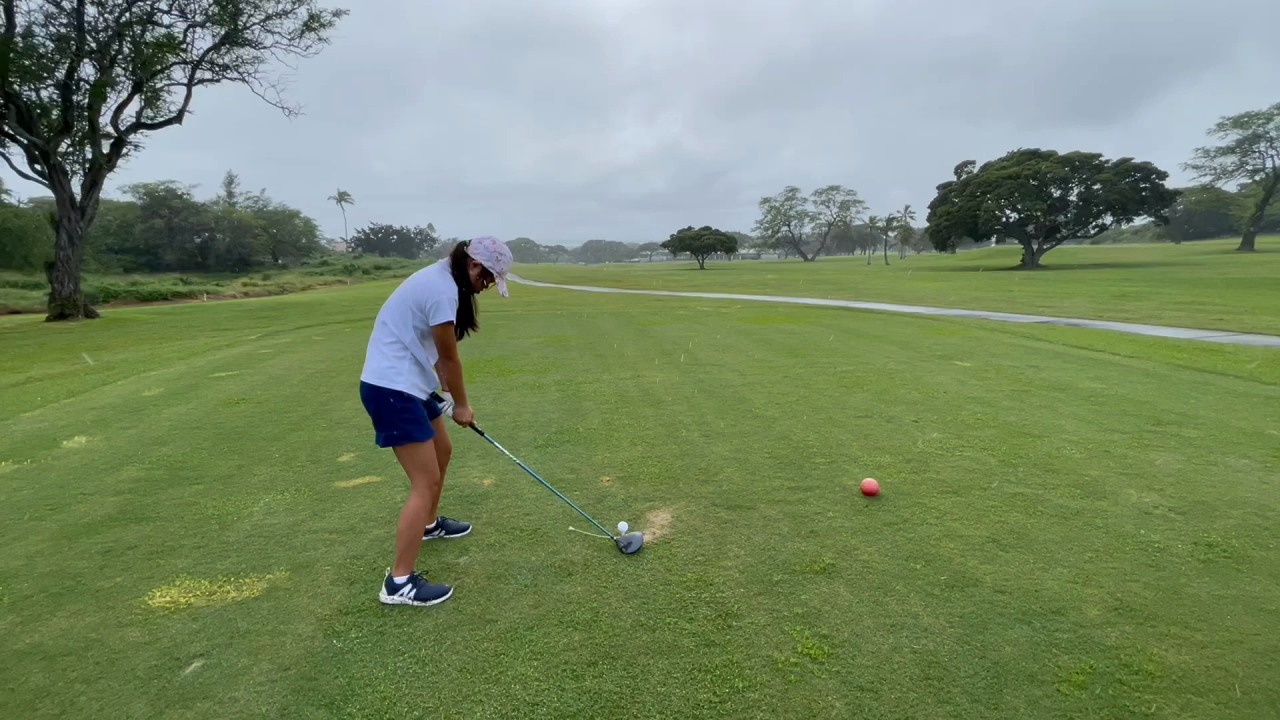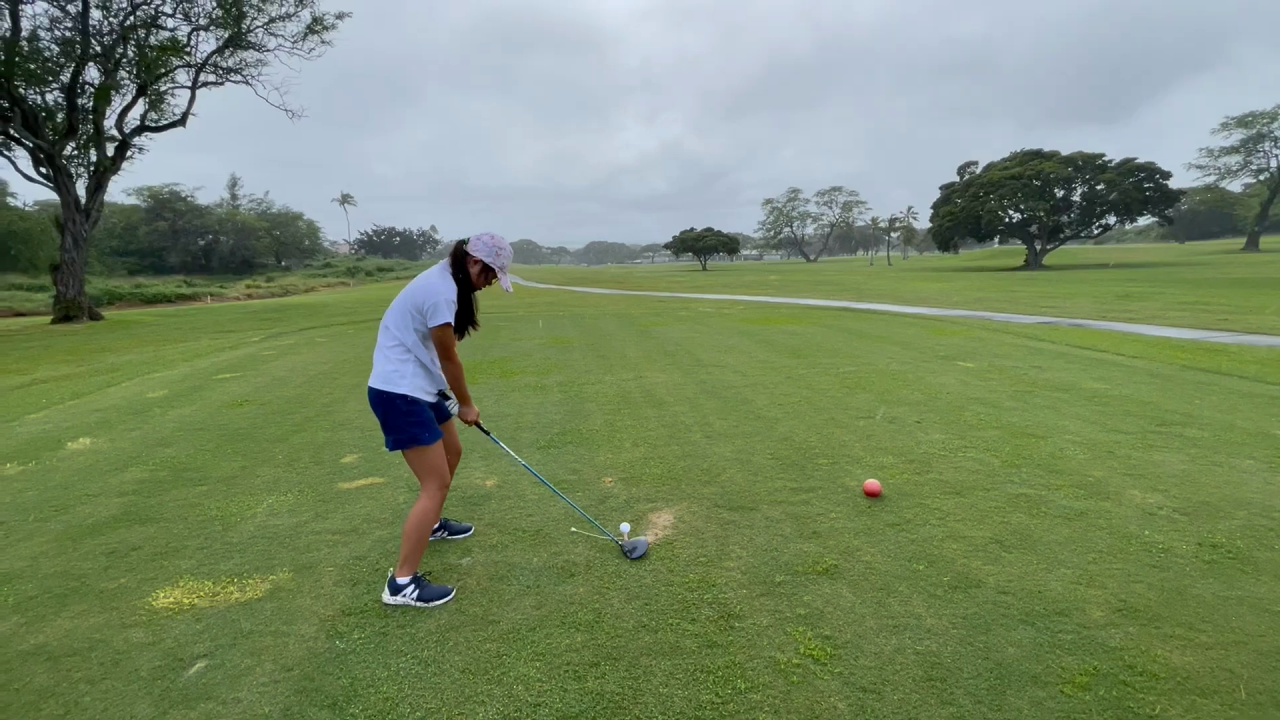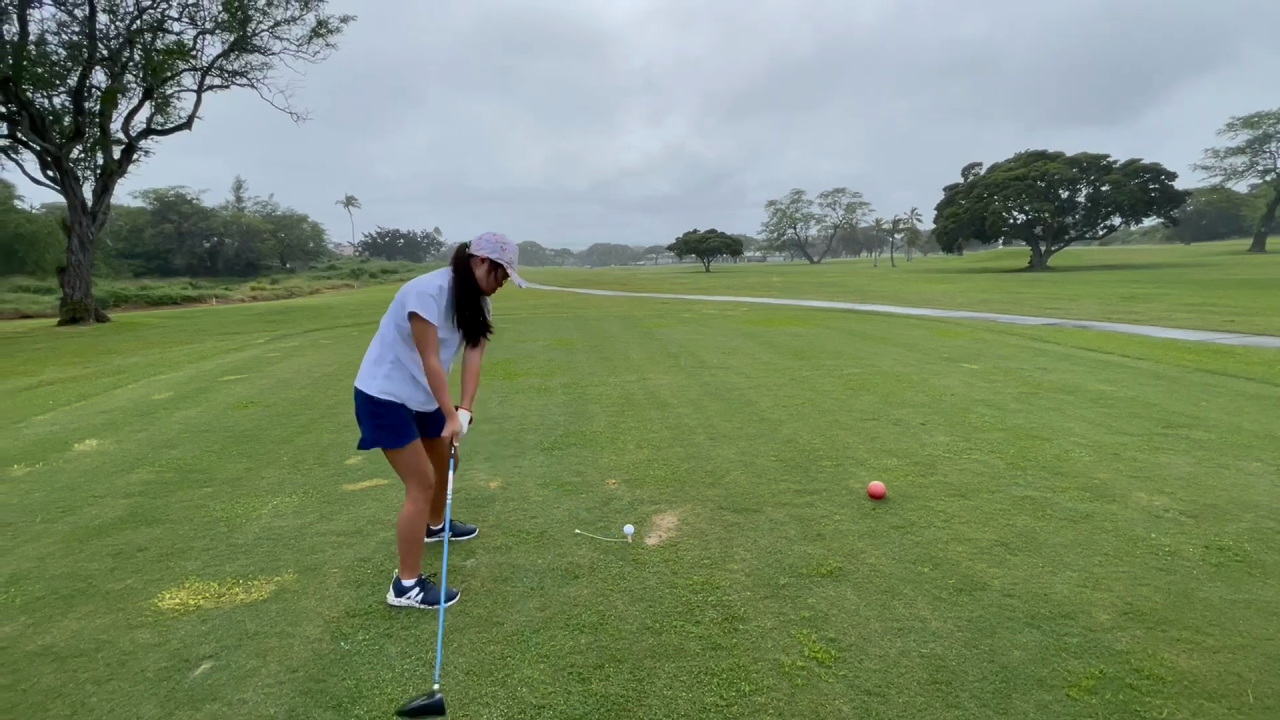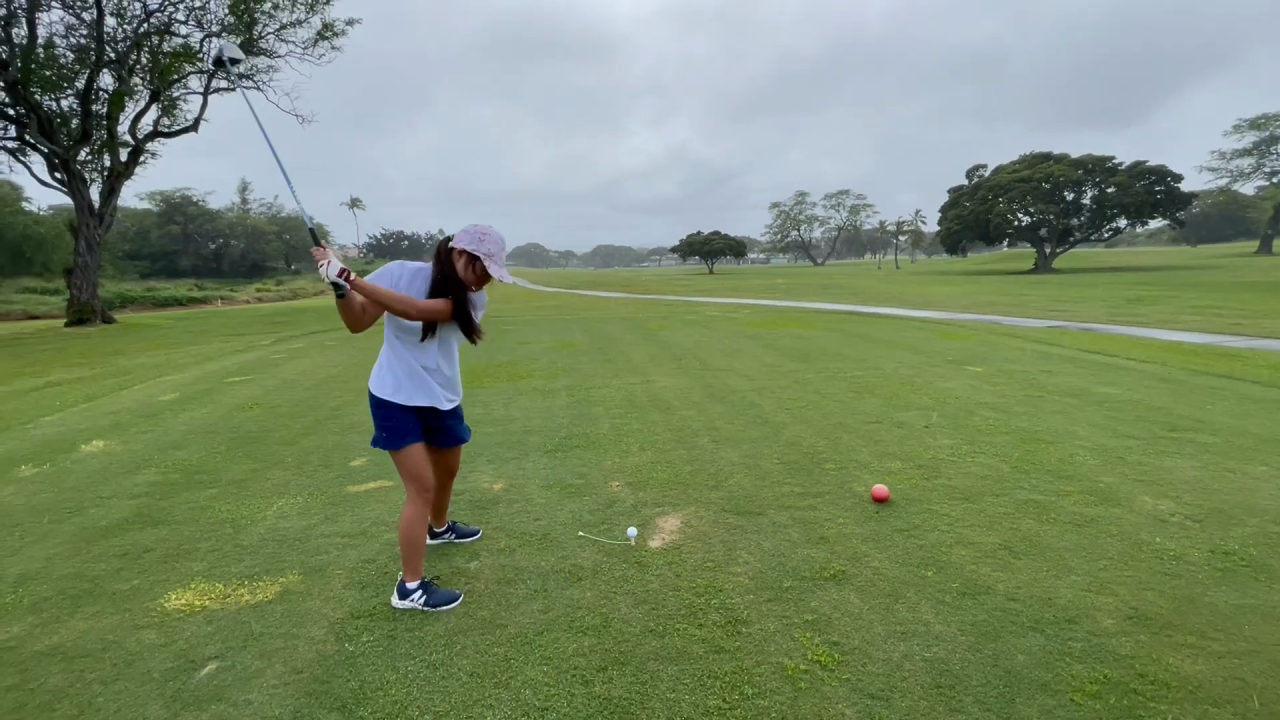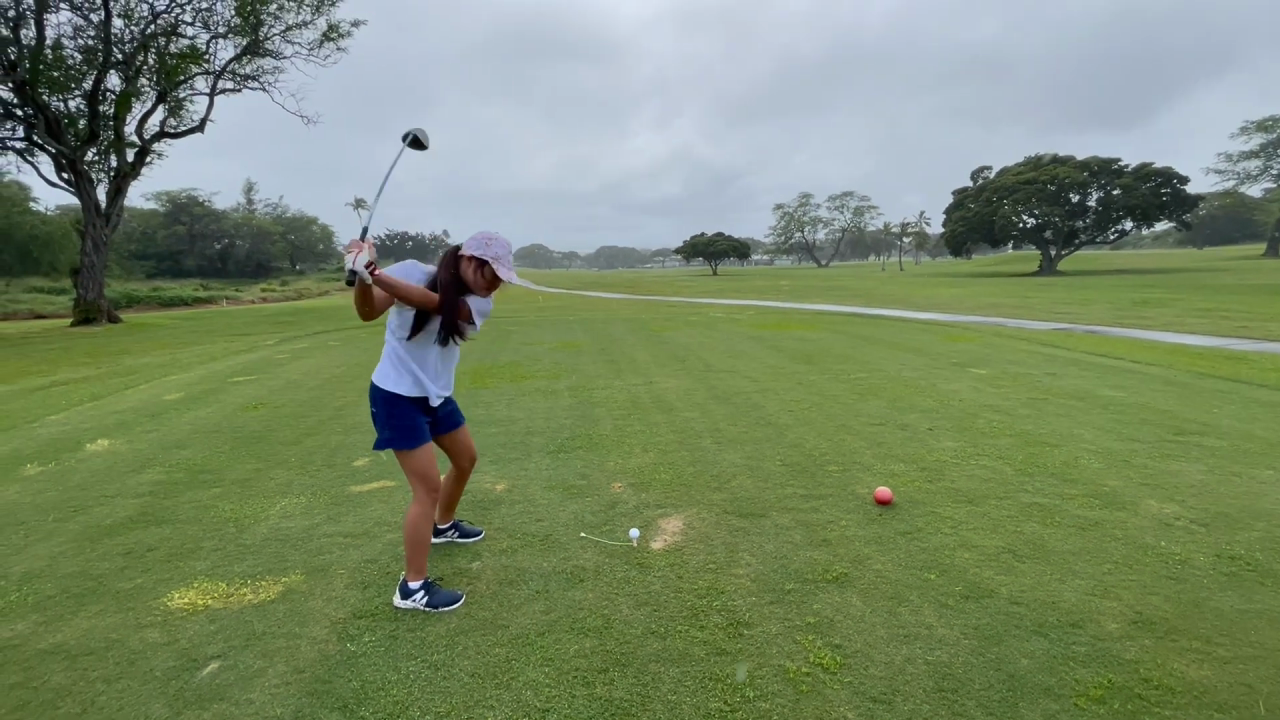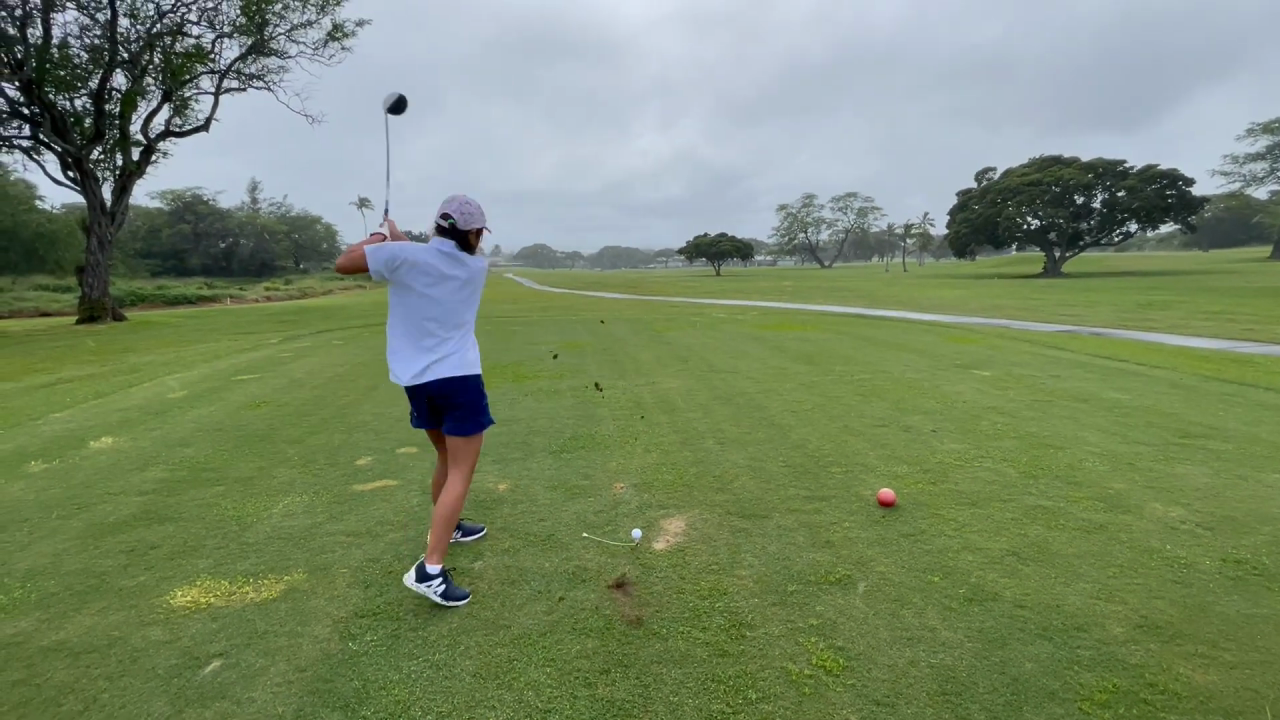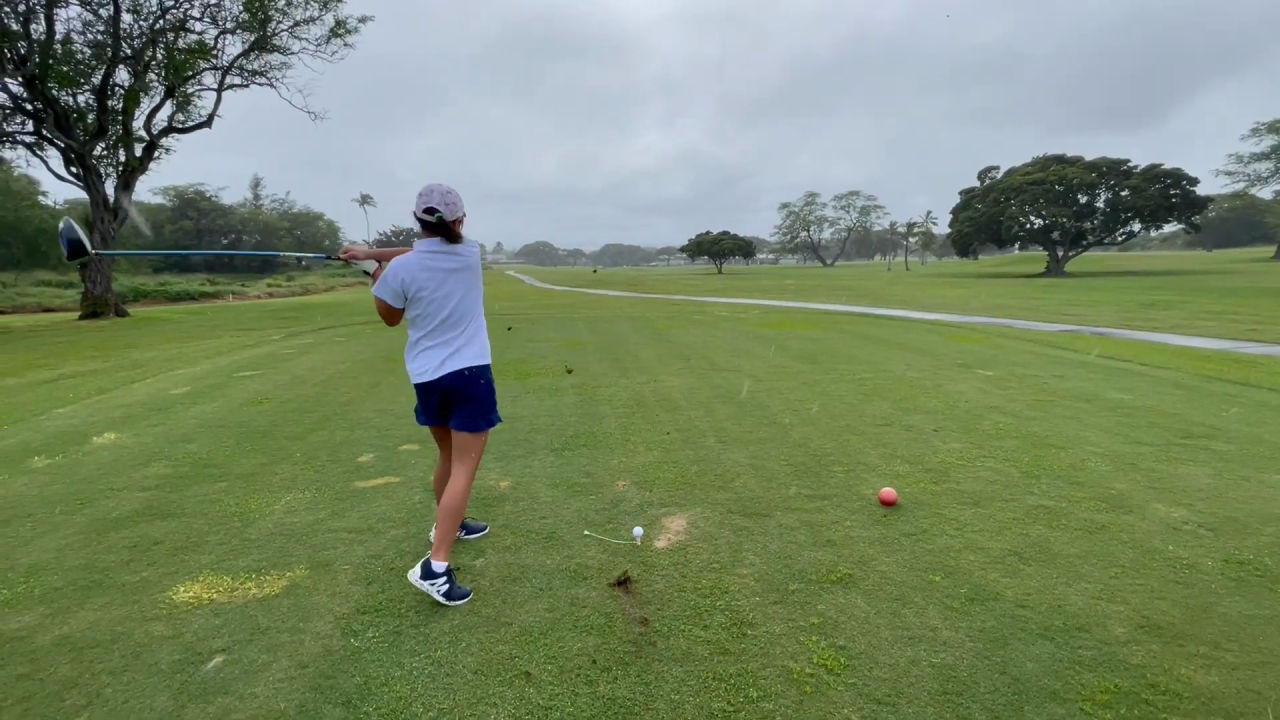
dt=0.4s
person 1, frame 1
left shoulder: (442, 278)
right shoulder: (443, 291)
right elbow: (450, 357)
left wrist: (446, 392)
right wrist: (462, 404)
left hip: (409, 383)
right hip: (391, 390)
left knee: (441, 451)
right knee: (425, 481)
left ankle: (430, 523)
right ankle: (399, 582)
person 1, frame 2
left shoulder: (448, 281)
right shoulder: (441, 293)
left elbow: (447, 352)
right elbow: (449, 358)
left wrist: (455, 396)
right wrist: (466, 404)
left hip: (419, 388)
right hip: (400, 394)
left knee: (451, 453)
right knee: (436, 482)
left ankle: (433, 524)
right ankle: (401, 583)
person 1, frame 3
left shoulder: (476, 304)
right shoulder: (428, 290)
left elbow: (474, 356)
right elbow: (430, 358)
left wrist: (465, 410)
right wrist: (448, 418)
left hip: (428, 397)
right hip: (386, 397)
left knee: (444, 464)
right knee: (421, 484)
left ankle: (435, 526)
right ankle: (406, 585)
person 1, frame 4
left shoulder: (474, 299)
right shoulder: (401, 273)
left elbow: (413, 309)
right elbow: (356, 323)
left wrist: (352, 280)
right wrist: (339, 278)
left hip: (443, 400)
right hip: (394, 398)
left knee: (447, 471)
right knee: (420, 487)
left ankle: (438, 528)
right ankle: (410, 587)
person 1, frame 5
left shoulder: (478, 304)
right shoulder: (414, 272)
left elbow: (424, 298)
right elbow: (368, 311)
left wrist: (372, 272)
right wrist: (364, 269)
left hip: (433, 392)
right hip: (395, 394)
left knee: (465, 458)
right knee: (428, 487)
left ankle: (443, 526)
right ankle: (412, 587)
person 1, frame 6
left shoulder: (404, 255)
right shoulder: (477, 267)
left elbow: (342, 264)
left wrist: (381, 240)
right wrist: (398, 238)
left hip: (416, 380)
right hip: (460, 378)
left knee: (447, 456)
right knee: (460, 473)
left ankle: (446, 525)
right ankle: (429, 569)
person 1, frame 7
left shoulder: (399, 271)
right shoulder: (471, 254)
left elbow: (390, 318)
right wrist: (372, 253)
left hip: (426, 377)
right hip: (470, 373)
left knee: (449, 455)
right knee: (464, 470)
left ankle: (448, 523)
right ankle: (434, 566)
